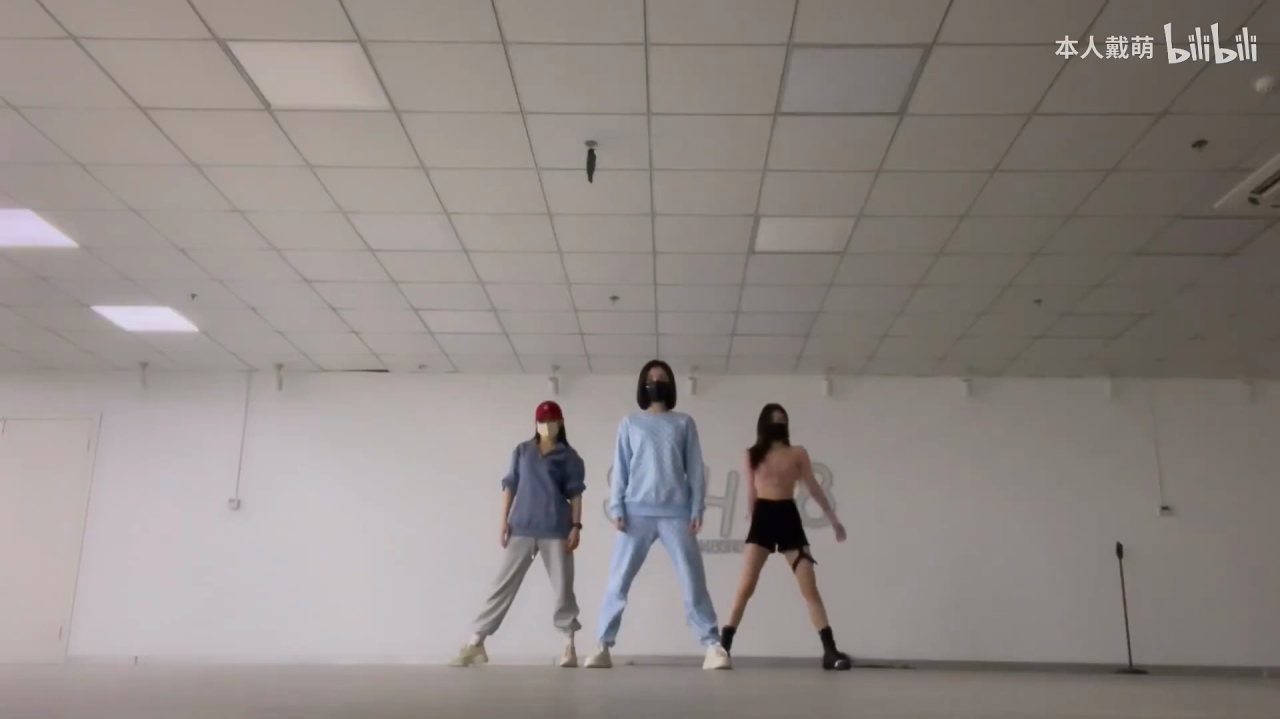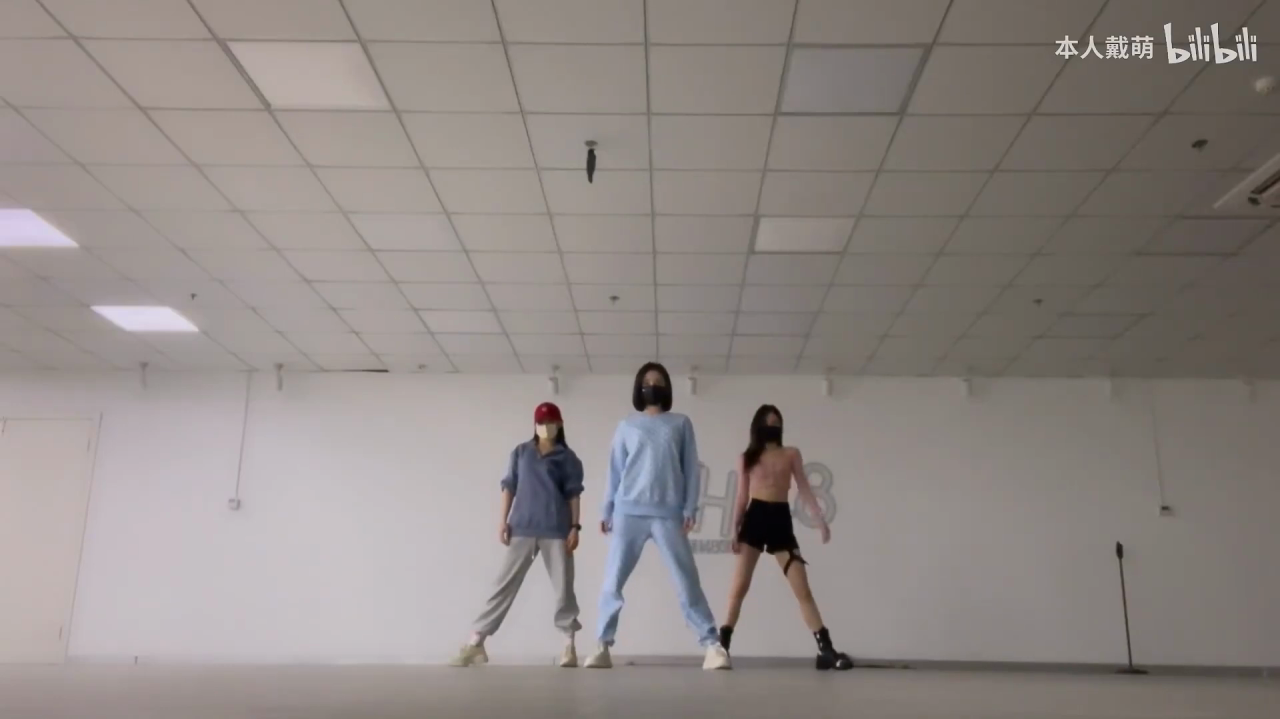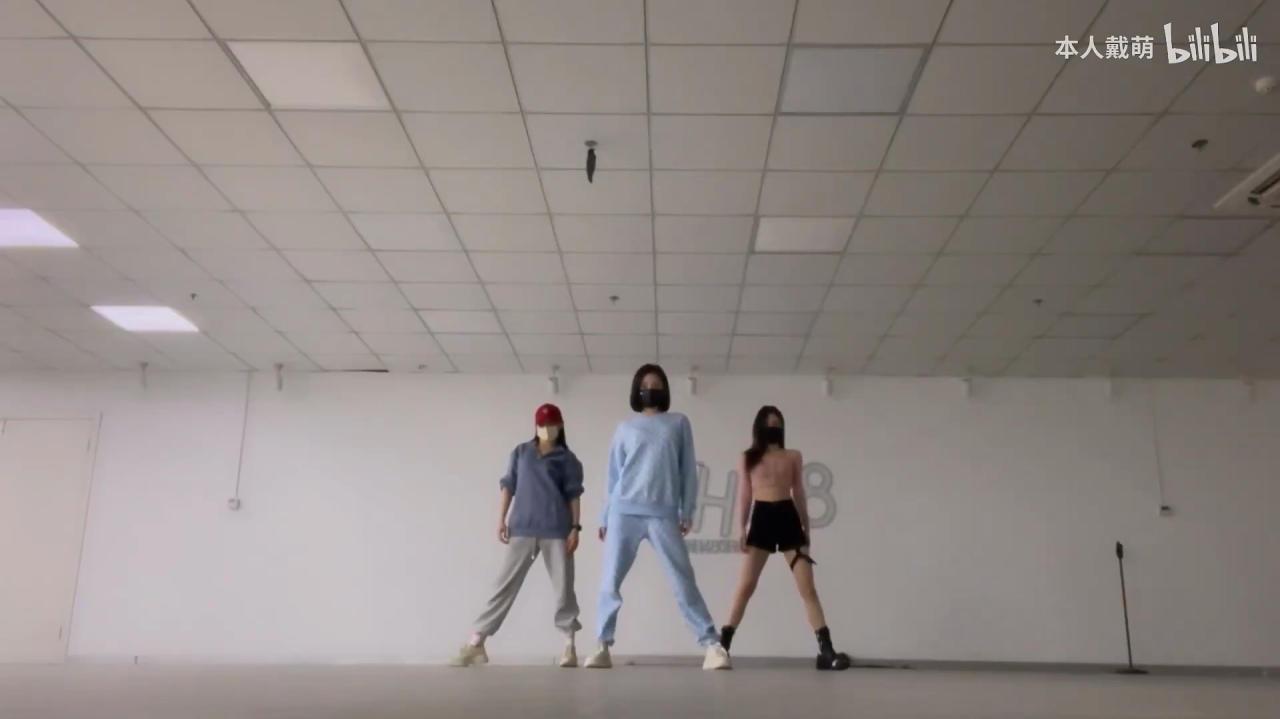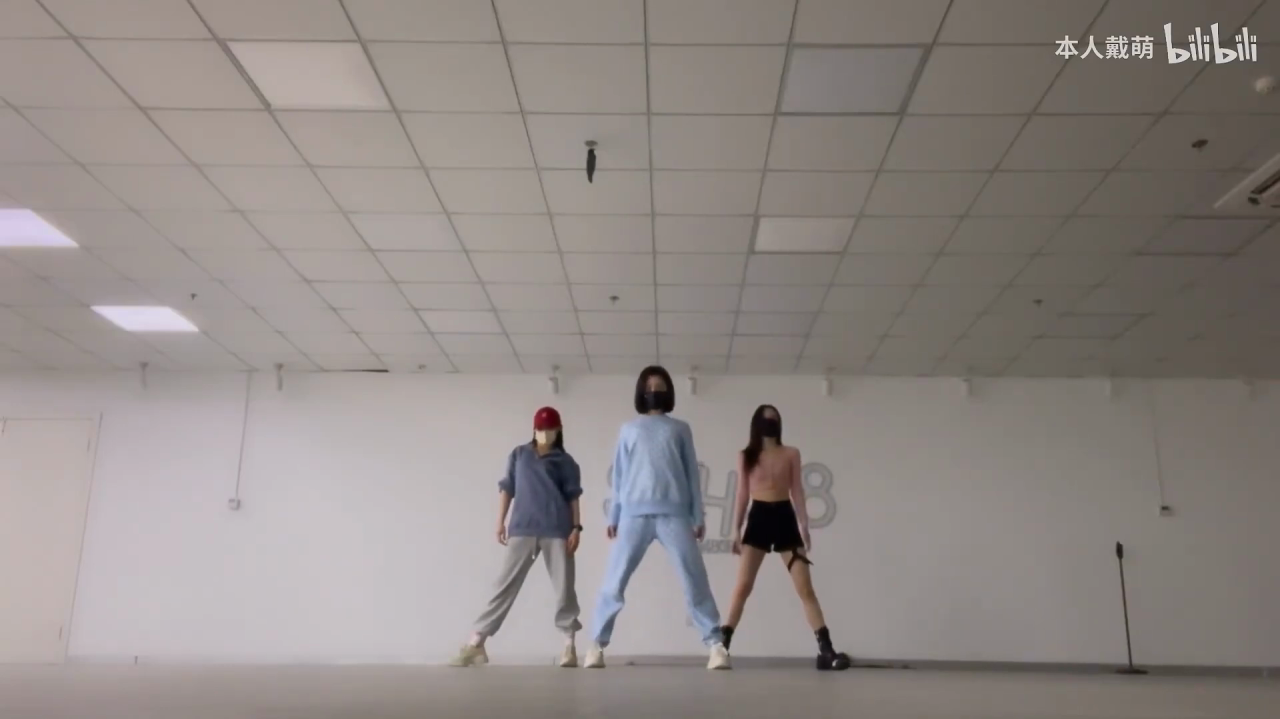
dt=0.7s
person 1, frame 1
left shoulder: (684, 423)
right shoulder: (630, 423)
left elbow: (695, 468)
right elbow: (620, 468)
left wrist: (697, 509)
right wrist: (616, 508)
left hip: (676, 513)
right hip: (637, 512)
left knee: (693, 581)
right knee: (618, 581)
left ankle: (713, 646)
right ankle: (603, 647)
person 1, frame 2
left shoulder: (681, 424)
right shoulder: (626, 426)
left elbow: (691, 469)
right elbow: (615, 472)
left wrist: (690, 510)
right wrist: (607, 511)
left hip: (668, 514)
right hip: (628, 512)
left knee: (687, 581)
right knee: (612, 581)
left ankle: (712, 645)
right ankle: (603, 647)
person 1, frame 3
left shoulder: (679, 423)
right shoulder: (625, 428)
left elbow: (688, 470)
right elbow: (613, 474)
left wrist: (686, 512)
right wrist: (605, 517)
left hip: (663, 514)
right hip: (624, 512)
left knee: (683, 580)
right knee: (610, 581)
left ankle: (712, 645)
right ankle: (603, 646)
person 1, frame 4
left shoulder: (680, 428)
right shoulder: (629, 428)
left elbow: (691, 472)
right elbow: (619, 474)
left wrist: (699, 516)
right wrist: (613, 516)
left hip: (674, 513)
right hip: (634, 513)
left knee: (694, 579)
right knee: (614, 580)
left ankle: (716, 644)
right ankle: (598, 645)
person 2, frame 1
left shoulder: (797, 453)
right shoulder: (752, 455)
left elbow: (813, 486)
right elbow: (752, 493)
left wrist: (833, 519)
right wrist: (754, 523)
left hip: (789, 517)
right hip: (763, 519)
left knee: (810, 588)
right knee: (746, 586)
left ankle: (830, 651)
right ankle: (723, 647)
person 2, frame 2
left shoulder: (791, 454)
right shoulder: (747, 458)
left elbow: (804, 489)
right elbow: (742, 495)
left wrist: (821, 519)
right wrist: (735, 530)
left hip: (781, 520)
right hip: (754, 519)
left knee: (802, 589)
right knee: (739, 587)
left ankle: (827, 650)
right ankle: (721, 647)
person 2, frame 3
left shoulder: (793, 456)
right shoulder: (747, 458)
left elbow: (799, 494)
right elbow: (744, 495)
left wrist: (806, 530)
right wrist: (742, 529)
left hip: (788, 520)
right hip: (762, 520)
left knee: (808, 588)
right knee: (745, 586)
left ankle: (827, 650)
right ankle: (722, 646)
person 2, frame 4
left shoulder: (791, 454)
right shoulder: (746, 457)
left elbow: (797, 490)
right elbow: (742, 494)
left wrist: (804, 526)
right wrist: (737, 531)
left hip: (785, 519)
right hip: (758, 519)
left knee: (805, 588)
right knee: (742, 586)
left ankle: (826, 650)
right ankle: (722, 646)
person 3, frame 1
left shoulder: (568, 456)
right shoulder: (522, 451)
left elbow: (575, 493)
right elbow: (510, 486)
left wrist: (576, 526)
right wrist: (504, 520)
left hip: (555, 529)
right hip: (522, 527)
left knee: (563, 586)
right knee: (505, 583)
left ankle: (569, 646)
right ankle: (475, 643)
person 3, frame 2
left shoulder: (567, 457)
right shoulder: (521, 452)
left elbow: (573, 494)
right elbow: (509, 487)
left wrist: (575, 527)
right wrist: (503, 520)
left hip: (556, 529)
right hip: (522, 527)
left knee: (563, 586)
right knee: (506, 584)
left ankle: (569, 646)
right ankle: (475, 643)
person 3, frame 3
left shoulder: (567, 459)
right shoulder: (521, 452)
left elbow: (573, 495)
right elbow: (508, 486)
left wrist: (575, 527)
right wrist: (501, 519)
left hip: (556, 529)
right hip: (523, 528)
left knee: (564, 586)
right knee: (506, 584)
left ankle: (569, 646)
right ankle: (476, 643)
person 3, frame 4
left shoulder: (565, 461)
right shoulder: (519, 454)
left elbow: (573, 496)
right elbow: (507, 488)
left wrist: (576, 528)
right wrist: (501, 521)
left hip: (557, 530)
right hip: (522, 529)
left knee: (565, 585)
right knee: (507, 584)
left ankle: (569, 646)
right ankle: (476, 644)
